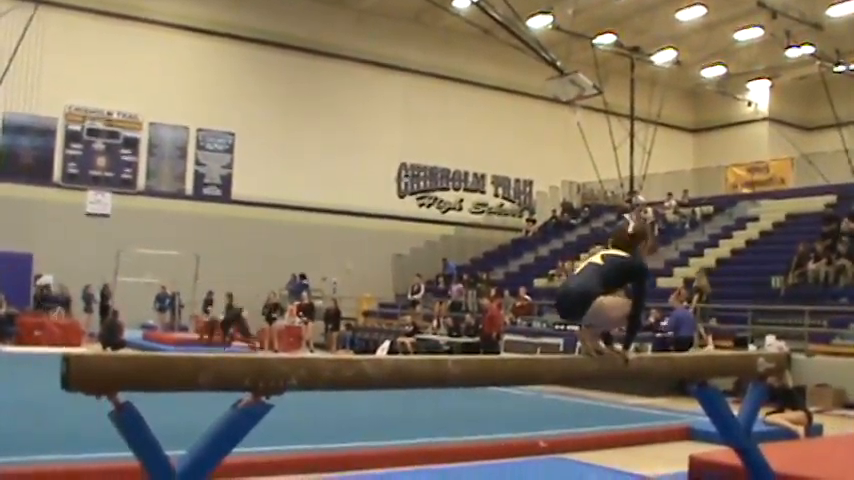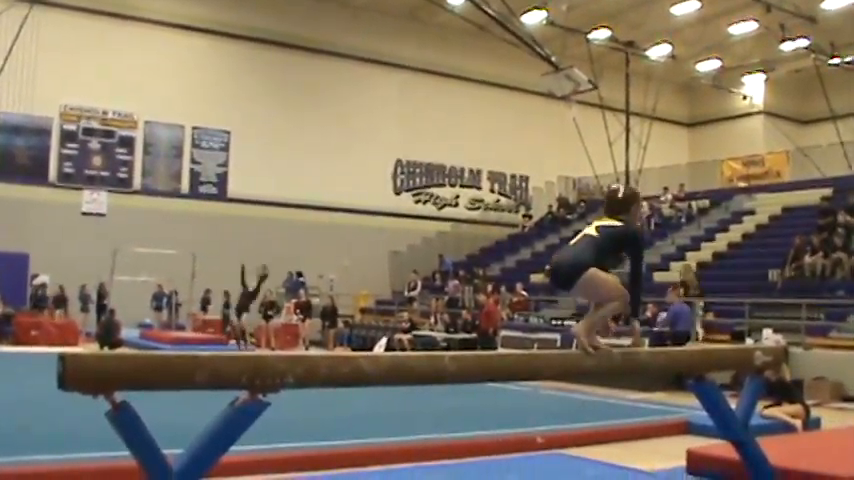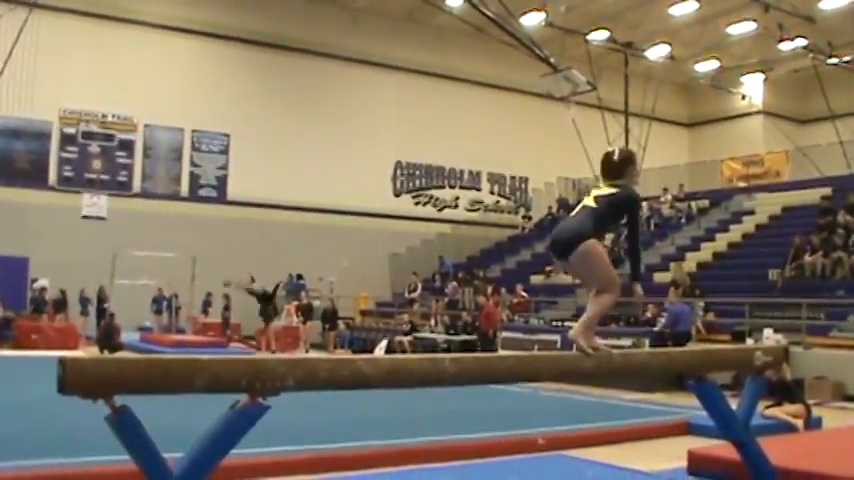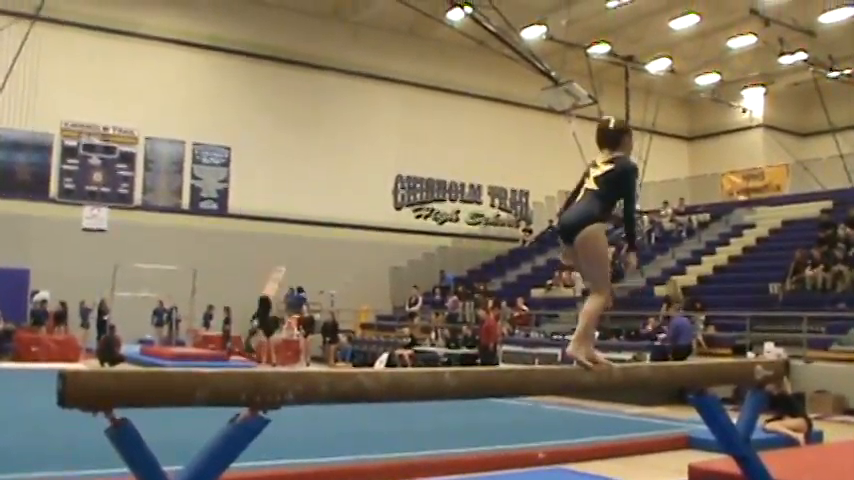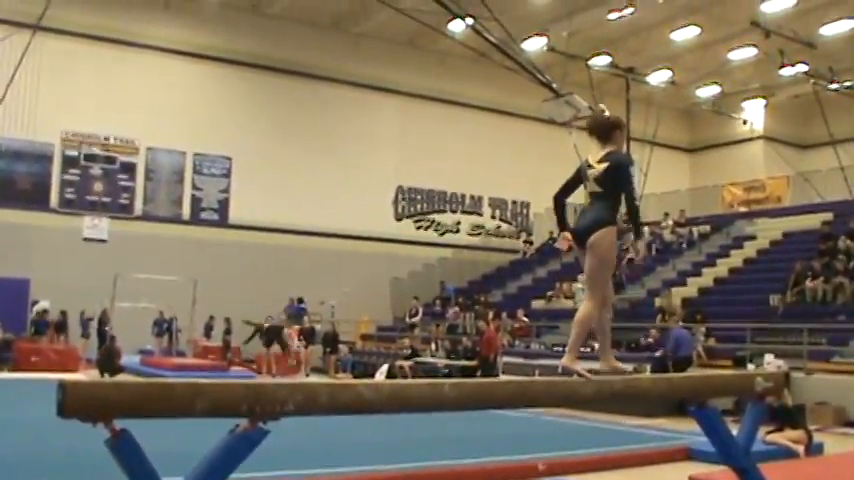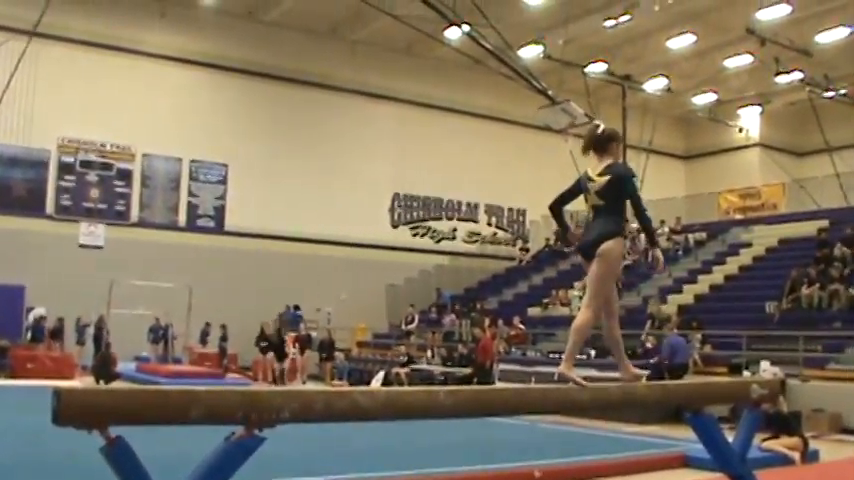
dt=0.2s
person 1, frame 1
left shoulder: (603, 255)
right shoulder: (638, 267)
right elbow: (637, 311)
left wrist: (609, 344)
right wrist: (626, 348)
left hip: (563, 301)
right hip: (581, 302)
left knee: (616, 298)
right knee: (631, 309)
left ankle: (591, 333)
right ankle: (588, 333)
person 1, frame 2
left shoulder: (598, 225)
right shoulder: (633, 233)
right elbow: (636, 278)
right wrist: (634, 317)
left hip: (557, 269)
right hip: (575, 270)
left knee: (611, 285)
right knee: (622, 298)
left ankle: (589, 334)
right ankle: (584, 328)
person 1, frame 3
left shoulder: (597, 192)
right shoulder: (630, 197)
right elbow: (633, 241)
right wrist: (636, 281)
left hip: (559, 239)
right hip: (576, 240)
left knee: (602, 285)
right knee: (612, 289)
left ankle: (587, 335)
right ankle: (581, 330)
person 1, frame 4
left shoulder: (594, 167)
right shoulder: (627, 167)
left elbow: (569, 202)
right elbow: (628, 210)
left wrist: (568, 248)
right wrist: (631, 249)
left hip: (568, 223)
right hip: (587, 225)
left knee: (598, 289)
right knee: (601, 291)
left ankle: (586, 346)
right ankle: (578, 344)
person 1, frame 5
left shoulder: (587, 164)
right shoulder: (620, 160)
left elbow: (559, 196)
right elbow: (630, 200)
left wrist: (564, 229)
right wrist: (637, 237)
left hip: (582, 227)
right hip: (601, 228)
left knee: (604, 296)
right knee: (594, 298)
left ankle: (607, 357)
right ankle: (570, 356)
person 1, frame 6
left shoulder: (586, 177)
right shoulder: (621, 172)
left elbow: (555, 205)
right elbow: (639, 210)
left wrist: (567, 234)
right wrist: (654, 246)
left hip: (588, 241)
right hip: (609, 241)
left knee: (610, 309)
right knee: (591, 306)
left ankle: (625, 368)
right ankle: (567, 363)
